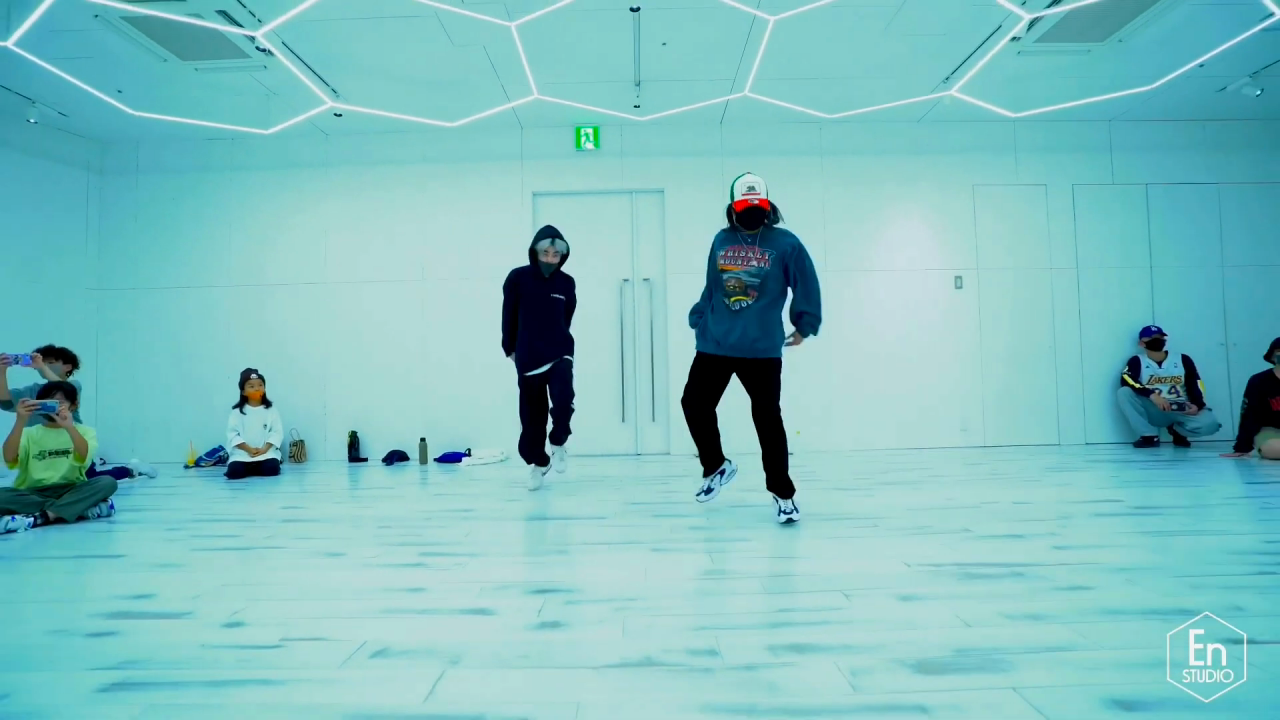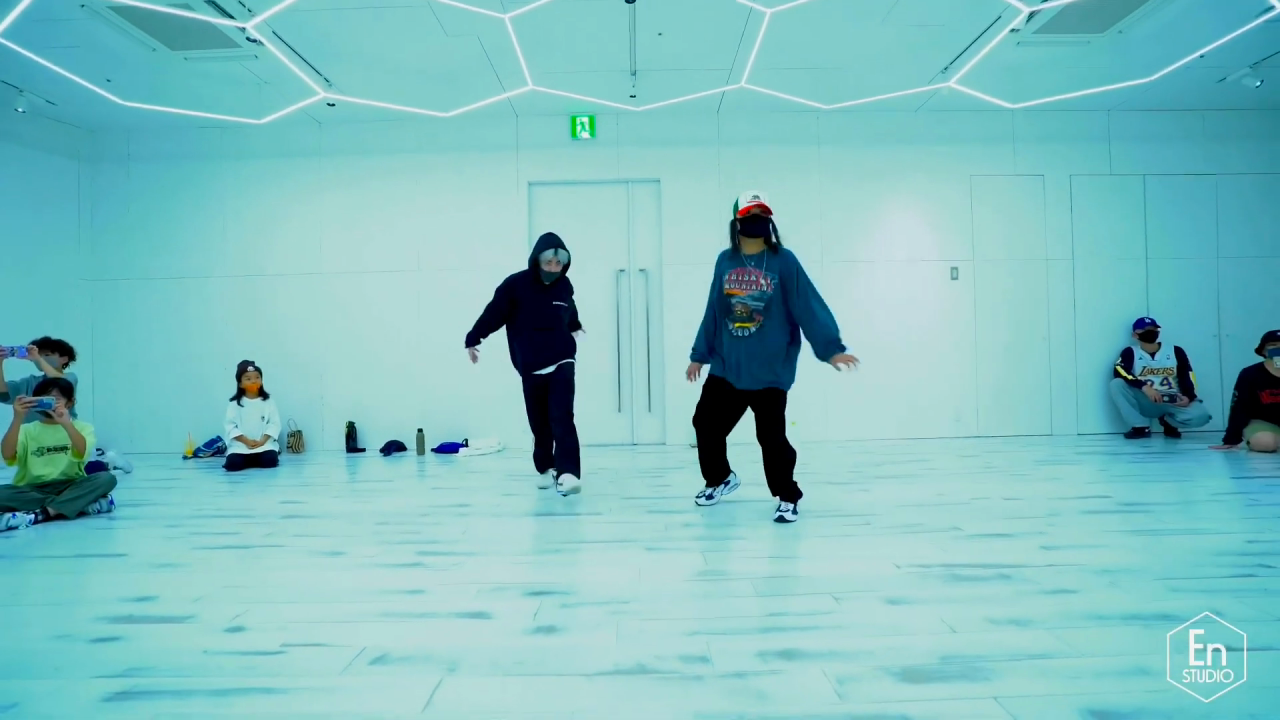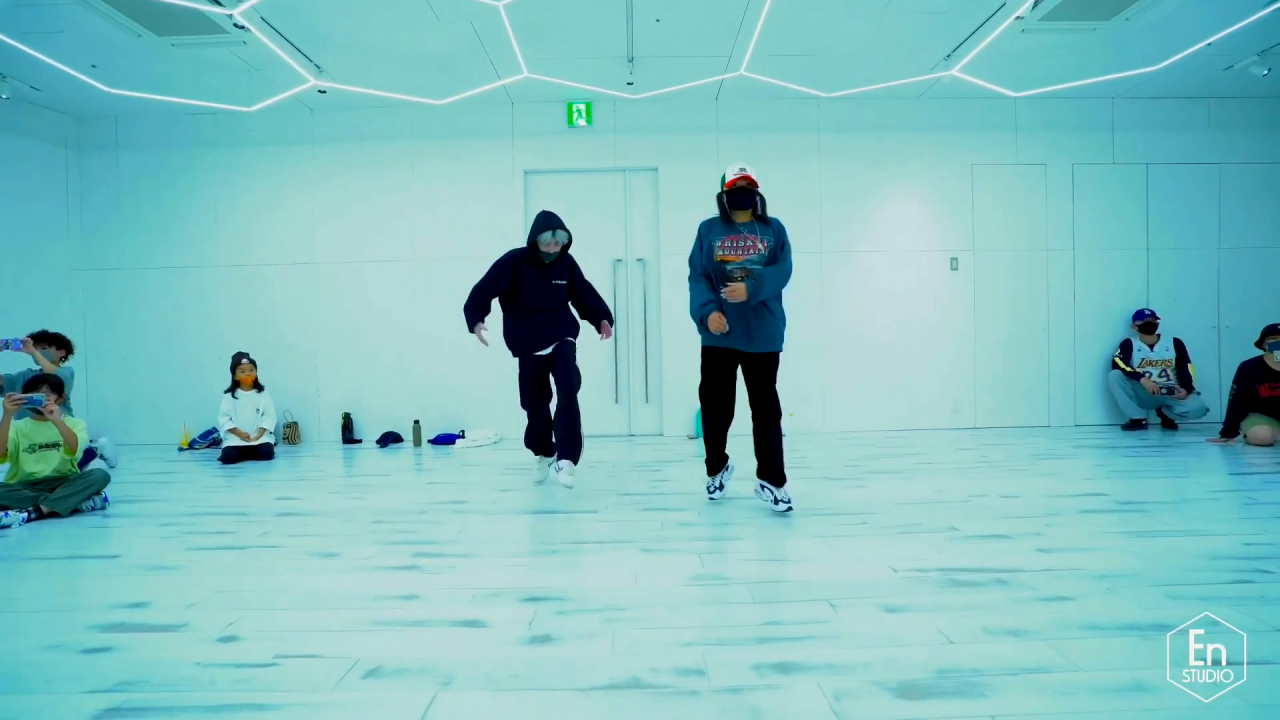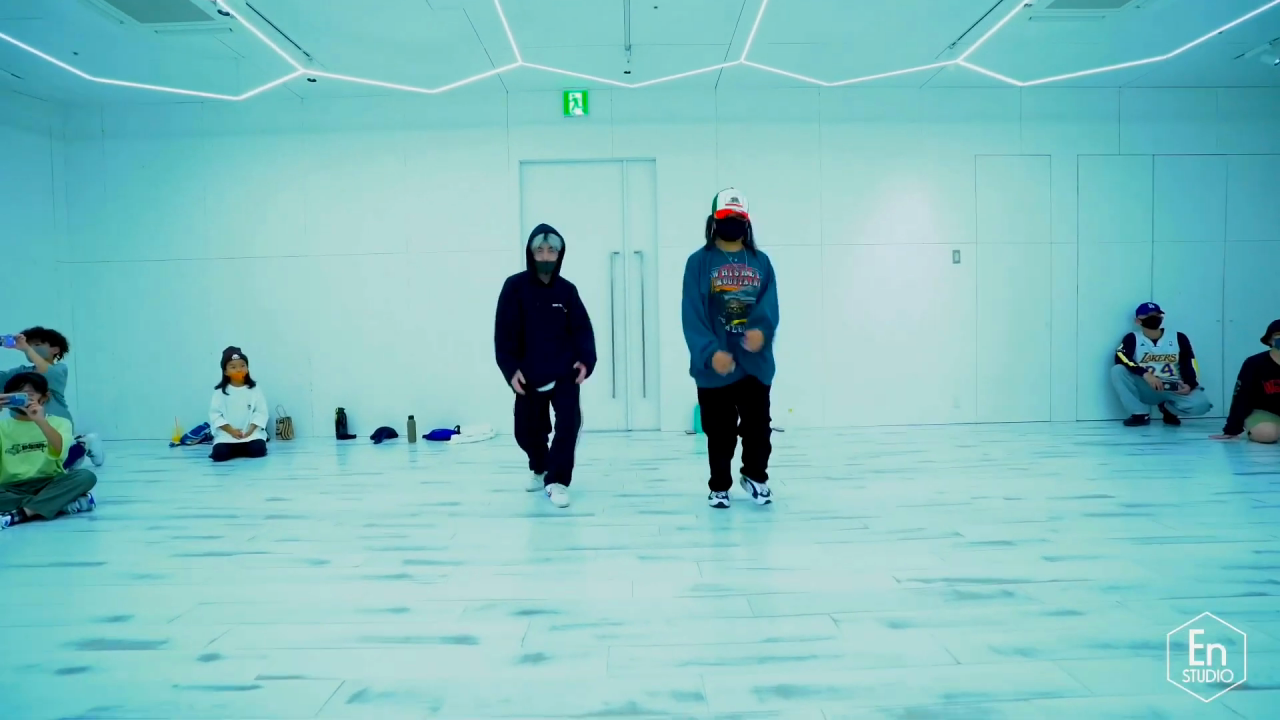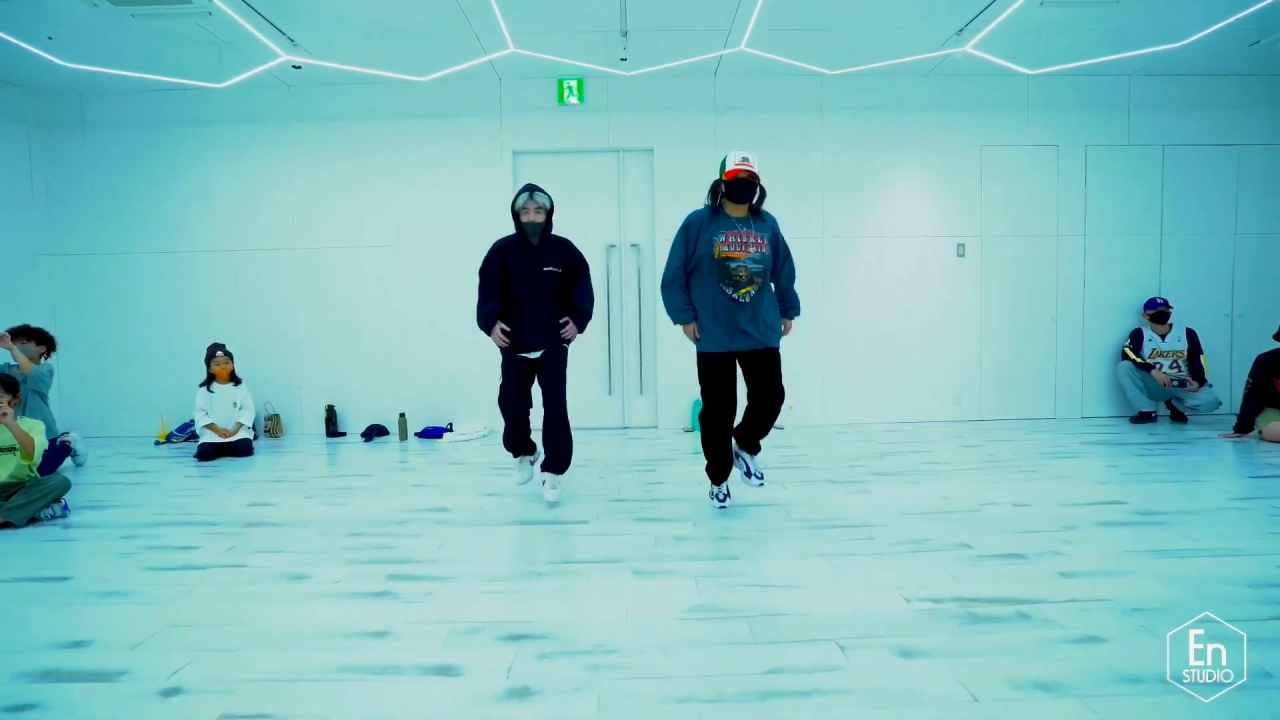
dt=0.2s
person 1, frame 1
left shoulder: (783, 242)
right shoulder: (722, 241)
left elbow: (806, 283)
left wrist: (804, 325)
right wrist: (699, 319)
left hip: (760, 347)
right hip: (715, 344)
left knee: (767, 415)
right knee: (695, 402)
left ankle: (783, 495)
right ankle: (716, 467)
person 1, frame 2
left shoulder: (783, 261)
right shoulder: (725, 261)
left elbow: (809, 307)
right elbow: (714, 312)
left wrist: (831, 348)
right wrist: (699, 354)
left hip: (770, 368)
right hip: (728, 366)
left knee: (770, 434)
right knee: (707, 425)
right ankle: (718, 479)
person 1, frame 3
left shoulder: (774, 230)
right shoulder: (709, 230)
left elbow: (781, 272)
right elbow: (697, 278)
left wrist: (750, 289)
right wrist: (707, 311)
left hip: (763, 335)
right hip: (720, 335)
left knee: (766, 408)
right knee: (716, 405)
left ankle: (772, 482)
right ankle: (717, 470)
person 1, frame 4
left shoulder: (760, 260)
right shoulder: (700, 261)
left elbow: (768, 306)
right elbow: (693, 313)
left wrist: (762, 331)
right wrist: (710, 351)
left hip: (755, 361)
right hip: (713, 363)
left knee: (757, 427)
right knee: (720, 432)
left ankle: (755, 477)
right ankle: (719, 487)
person 1, frame 5
left shoulder: (768, 225)
right shoulder: (699, 223)
left elbow: (783, 268)
right elbow: (676, 271)
left wrist: (789, 309)
right wrist: (684, 315)
left hip: (761, 332)
right hip: (715, 335)
left knee: (770, 397)
right knee: (717, 407)
left ankle: (746, 443)
right ankle: (719, 478)
person 2, frame 1
left shoulder: (566, 282)
right shoulder: (518, 278)
right elbow: (510, 316)
right wrist: (512, 348)
left hip: (559, 356)
right hip: (529, 360)
left knee: (563, 403)
right knee: (533, 415)
left ankle: (558, 441)
right ankle: (537, 462)
person 2, frame 2
left shoulder: (564, 284)
right shoulder: (515, 285)
right elbow: (493, 315)
left wrist: (575, 327)
right wrist: (473, 340)
left hip: (562, 362)
right hip: (530, 365)
left knee: (562, 417)
right knee: (540, 420)
person 2, frame 3
left shoulder: (566, 263)
right shoulder: (513, 261)
left elbow: (583, 293)
right elbow: (483, 291)
left wrist: (602, 317)
right wrist: (476, 320)
left hip: (562, 340)
right hip: (528, 345)
left knee: (568, 389)
right knee: (534, 402)
left ankle: (566, 459)
right ankle: (544, 453)
person 2, frame 4
left shoulder: (566, 290)
right shoulder: (515, 286)
left elbow: (581, 329)
right elbow: (505, 330)
left wrist: (585, 361)
right wrist: (510, 370)
left hip: (565, 374)
right hip: (529, 375)
left knee: (568, 427)
right knee: (528, 433)
right ankle: (541, 468)
person 2, frame 5
left shoulder: (563, 249)
right shoulder: (503, 250)
left elbow: (581, 283)
right elbow: (487, 289)
left wrist: (579, 318)
right wrist: (490, 322)
left hip: (553, 341)
right hip: (515, 343)
left knee: (555, 405)
right knee: (512, 402)
left ankle: (552, 471)
right ankle: (523, 452)
